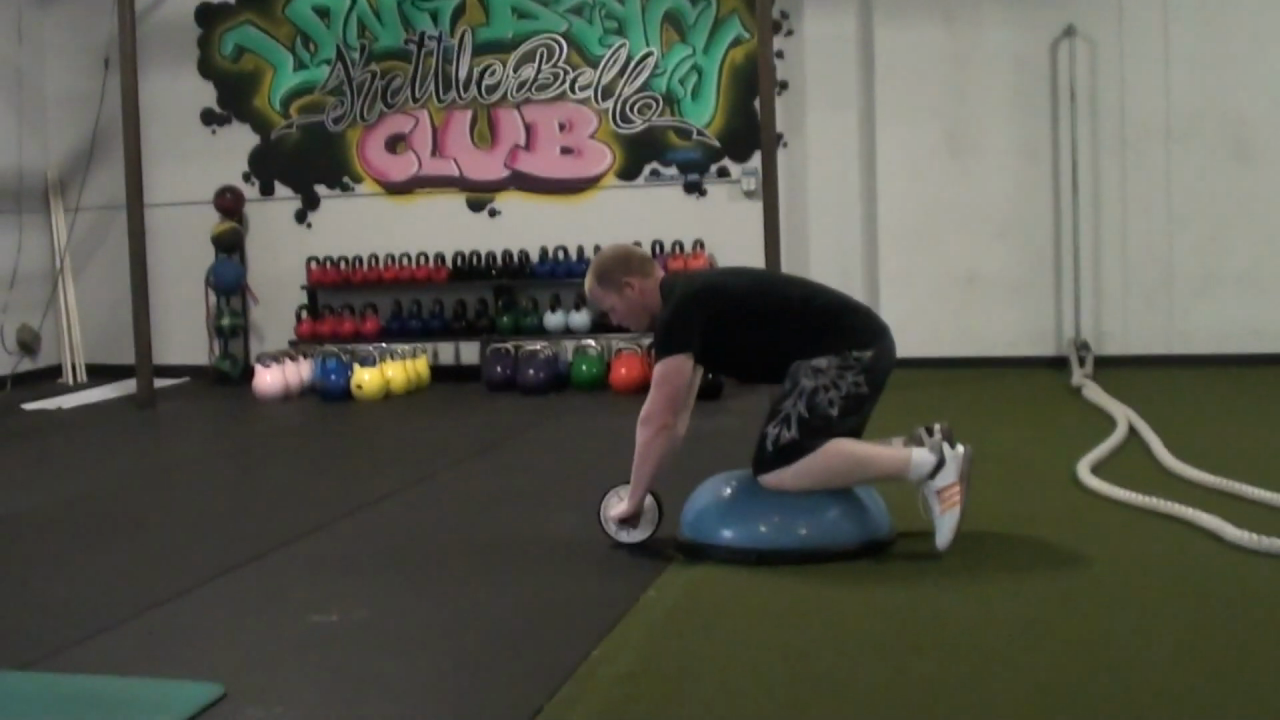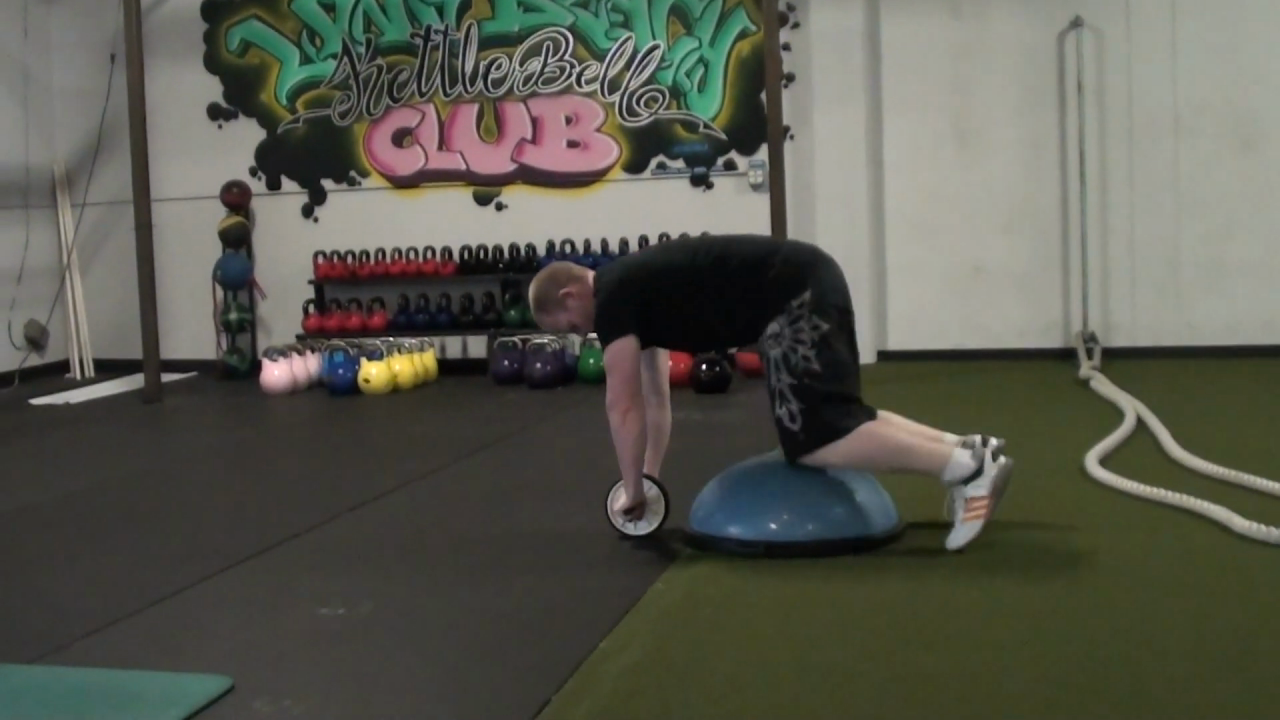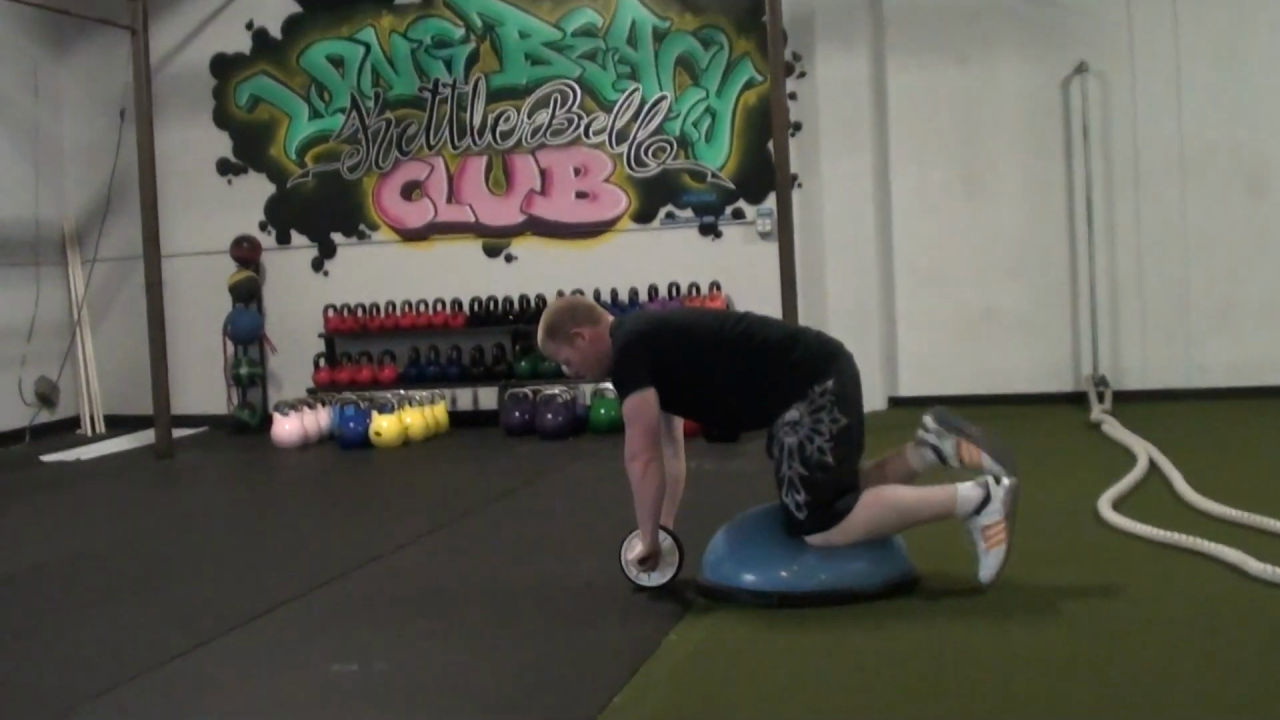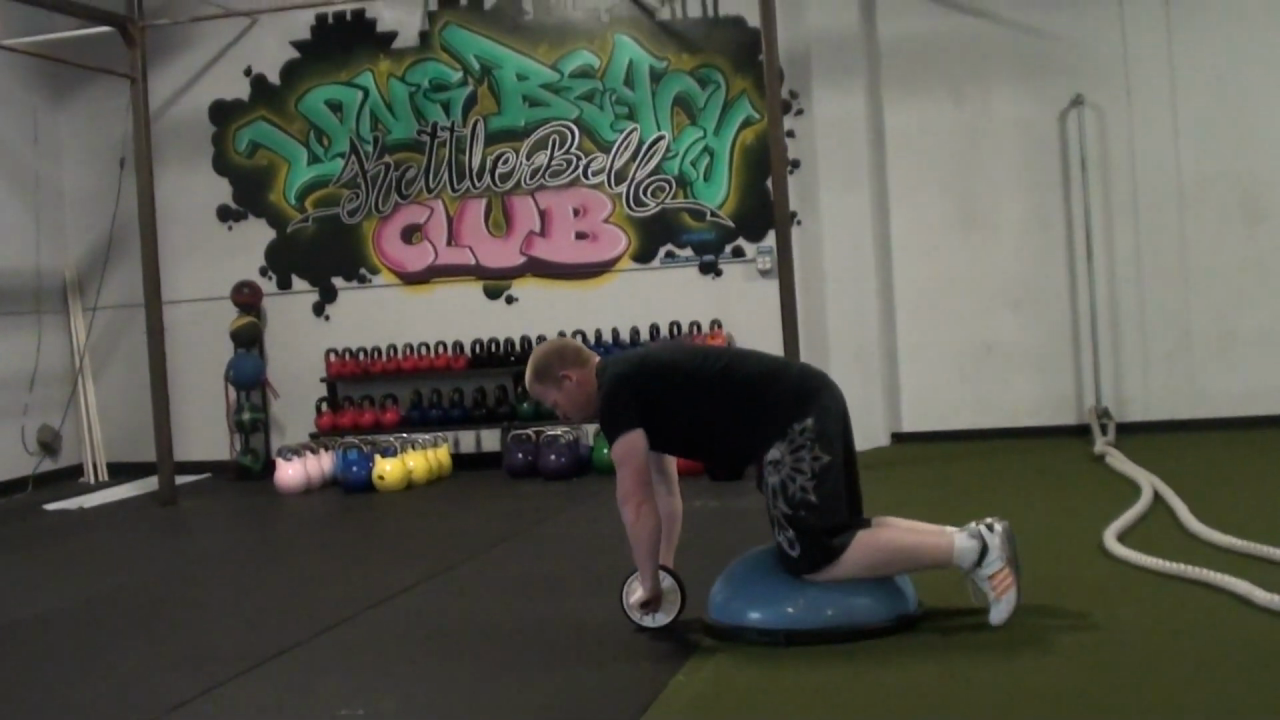
dt=1s
person 1, frame 1
left shoulder: (680, 309)
right shoulder: (685, 303)
left elbow: (658, 420)
right elbow: (675, 418)
left wrist: (633, 502)
right wrist: (641, 491)
left hip: (848, 350)
right hip: (857, 347)
left knee: (777, 469)
right knee: (806, 459)
left ankle: (927, 463)
right ankle: (918, 447)
person 1, frame 2
left shoulder: (613, 298)
right shoulder: (635, 291)
left elbow: (623, 405)
right elbow: (654, 396)
left wrist: (633, 492)
right wrist: (651, 477)
left hip: (794, 295)
right hip: (810, 284)
left knee: (814, 438)
right knee: (837, 420)
left ankle: (968, 468)
right ankle: (969, 449)
person 1, frame 3
left shoulder: (630, 349)
right shoulder: (648, 340)
left elbow: (643, 456)
right elbow: (670, 448)
left wrist: (649, 541)
right wrist: (667, 528)
left hip: (811, 385)
right hip: (820, 376)
left knee: (819, 524)
right knee: (826, 501)
left ankle: (976, 498)
right ankle: (929, 449)
person 1, frame 4
left shoulder: (616, 390)
right shoulder: (638, 382)
left elbow: (635, 500)
right elbow: (663, 485)
left wrist: (649, 584)
right wrist: (666, 568)
left hip: (794, 421)
right hip: (811, 404)
left knee: (814, 556)
right knee: (838, 531)
left ankle: (971, 551)
right ankle: (973, 538)
